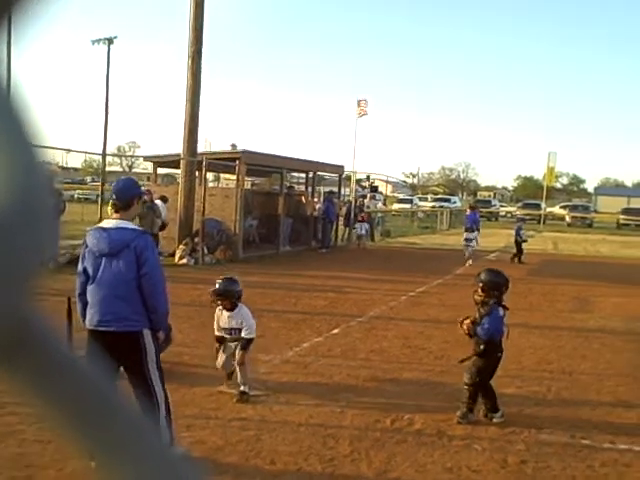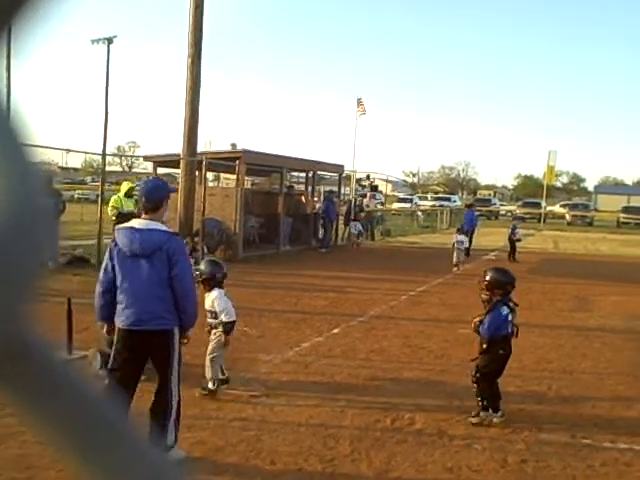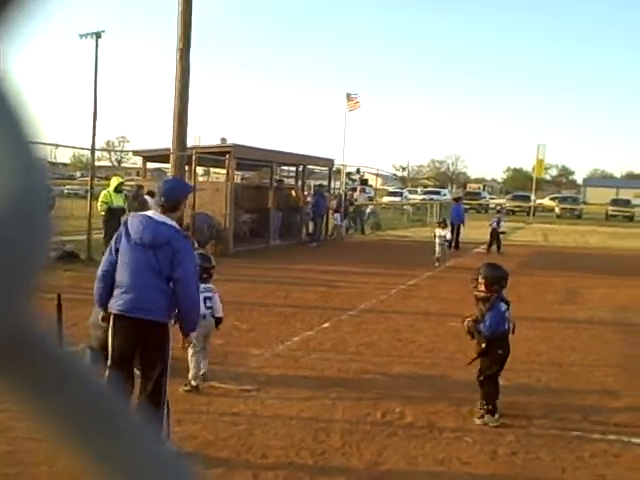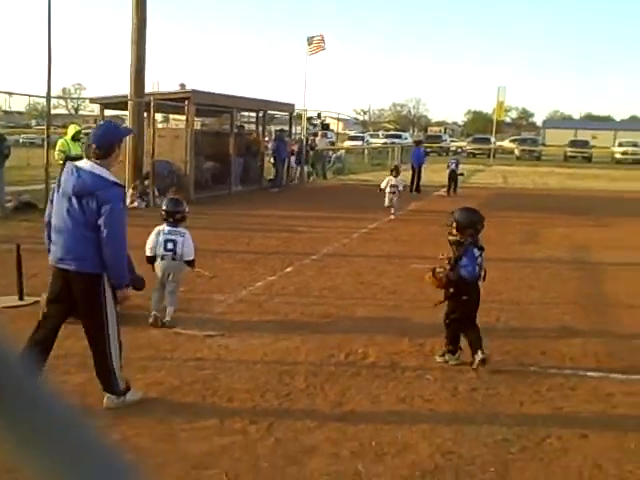
dt=0.4s
person 1, frame 1
left shoulder: (91, 239)
right shoulder: (140, 240)
left elbow: (81, 285)
right elbow: (154, 287)
left wrist: (88, 319)
right wrist: (160, 325)
left hip: (98, 327)
right hip: (135, 327)
right knee: (151, 389)
person 1, frame 2
left shoulder: (119, 238)
right shoulder: (170, 241)
left elbow: (105, 284)
right elbow: (184, 287)
left wrist: (106, 318)
right wrist: (187, 323)
left hip: (126, 325)
right hip: (163, 326)
left knee: (117, 385)
right knee: (167, 388)
right ankle: (162, 448)
person 1, frame 3
left shoulder: (129, 225)
right shoulder: (179, 241)
left elbow: (106, 268)
right elbow: (186, 288)
left wrist: (104, 303)
right wrist: (188, 326)
left hip: (121, 312)
right hip: (155, 317)
left knee: (118, 373)
right knee: (154, 381)
person 1, frame 4
left shoulder: (66, 176)
right shoulder: (109, 189)
left elbow: (51, 218)
right elbow: (113, 240)
right wrist: (121, 281)
left hip: (61, 265)
right hip: (91, 270)
left knee: (50, 321)
right knee: (104, 331)
right ankle: (116, 391)
person 2, frame 1
left shoulder: (493, 310)
right shoulder: (489, 305)
left elbow: (485, 332)
left wrist: (470, 328)
right wrist: (472, 323)
left hip: (488, 351)
right hip: (488, 350)
left knee: (472, 380)
right knee: (482, 381)
left ankle: (467, 412)
right ankle: (493, 411)
person 2, frame 2
left shoulder: (497, 308)
right shoulder: (505, 303)
left elbow: (486, 331)
left wrist: (476, 326)
right wrist: (482, 321)
left hip: (495, 349)
right hip: (502, 347)
left knee: (479, 376)
right knee: (490, 378)
left ankle: (484, 411)
right ankle: (495, 410)
person 2, frame 3
left shoulder: (494, 306)
right shoulder: (491, 301)
left elbow: (487, 329)
left wrist: (471, 326)
right wrist: (475, 321)
left hip: (494, 347)
right hip: (496, 345)
left knee: (485, 378)
right knee: (490, 377)
left ankle: (491, 414)
right ankle: (488, 405)
person 2, frame 4
left shoulder: (468, 249)
right shoulder: (472, 245)
left elbow: (467, 273)
left wrist: (448, 276)
right wrist: (452, 261)
left hip: (462, 292)
right hip: (473, 290)
left knee: (452, 322)
right knee: (469, 323)
left ankle: (452, 354)
right ankle: (478, 353)
person 3, frame 1
left shoulder: (244, 313)
right shoulder: (219, 311)
left elbow: (249, 335)
right elbow: (218, 330)
left wrist: (242, 351)
right wrist: (218, 343)
left hip: (242, 341)
right hip: (228, 341)
left knee: (240, 362)
right knee: (222, 363)
left ankle: (244, 389)
right ankle: (231, 372)
person 3, frame 2
left shoulder: (217, 296)
right shoulder: (211, 294)
left elbow: (229, 316)
left wrist: (227, 334)
right wrist: (211, 327)
left hip: (222, 330)
right hip: (217, 329)
left knee: (212, 356)
right knee: (216, 354)
left ankle: (211, 386)
right ankle: (222, 377)
person 3, frame 3
right shoulder: (212, 289)
right elbow: (218, 309)
right wrist: (217, 323)
left hip: (196, 322)
right hip: (210, 322)
left knee: (195, 352)
right knee: (203, 347)
left ankle: (194, 383)
right ankle: (203, 373)
person 3, frame 4
left shoulder: (158, 230)
right shoulder: (184, 233)
left elbow: (149, 250)
right elbow: (188, 254)
left wrist: (152, 262)
right wrist: (191, 263)
left hip: (160, 263)
right hip: (176, 265)
left knee: (158, 290)
right knee: (171, 292)
left ankle: (155, 315)
right ankle: (167, 318)
